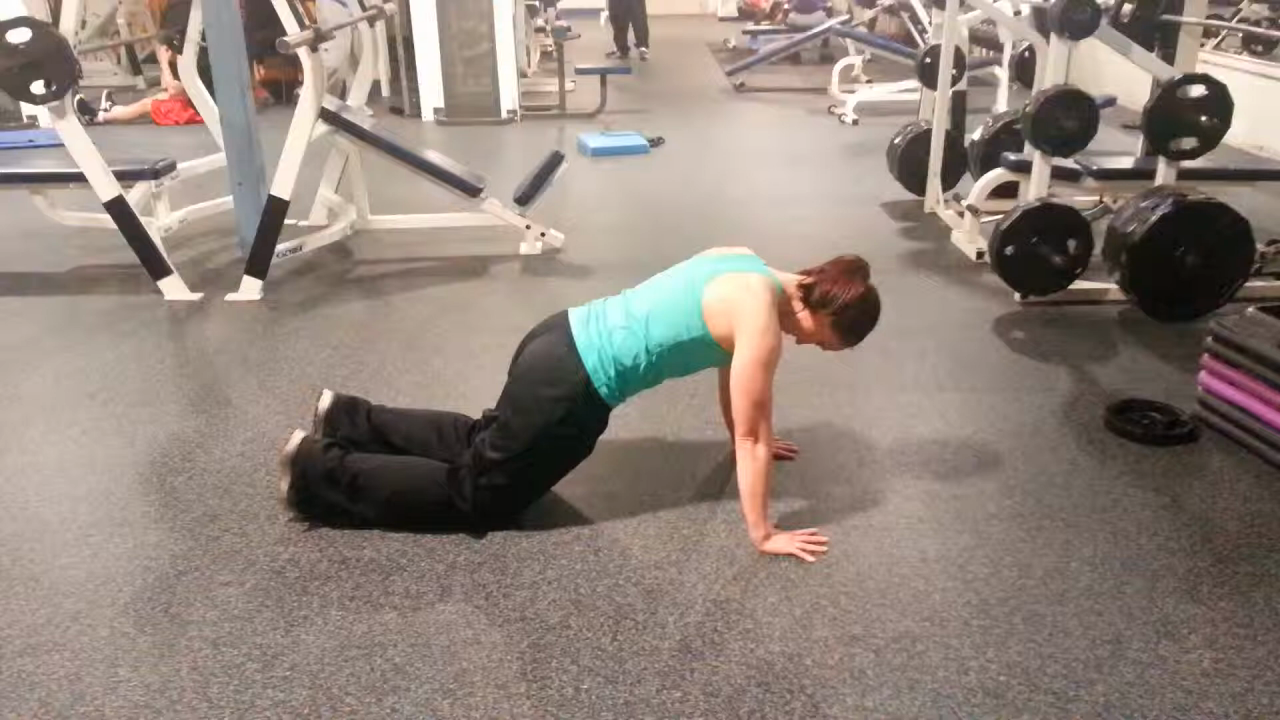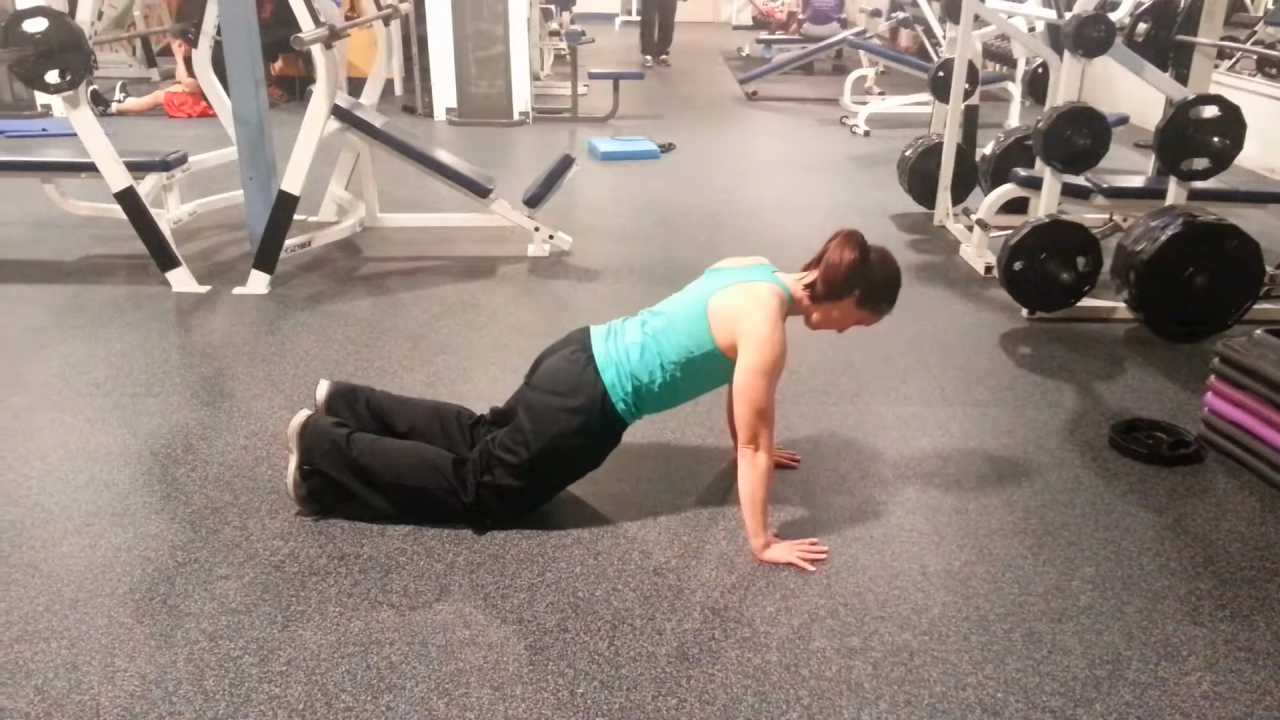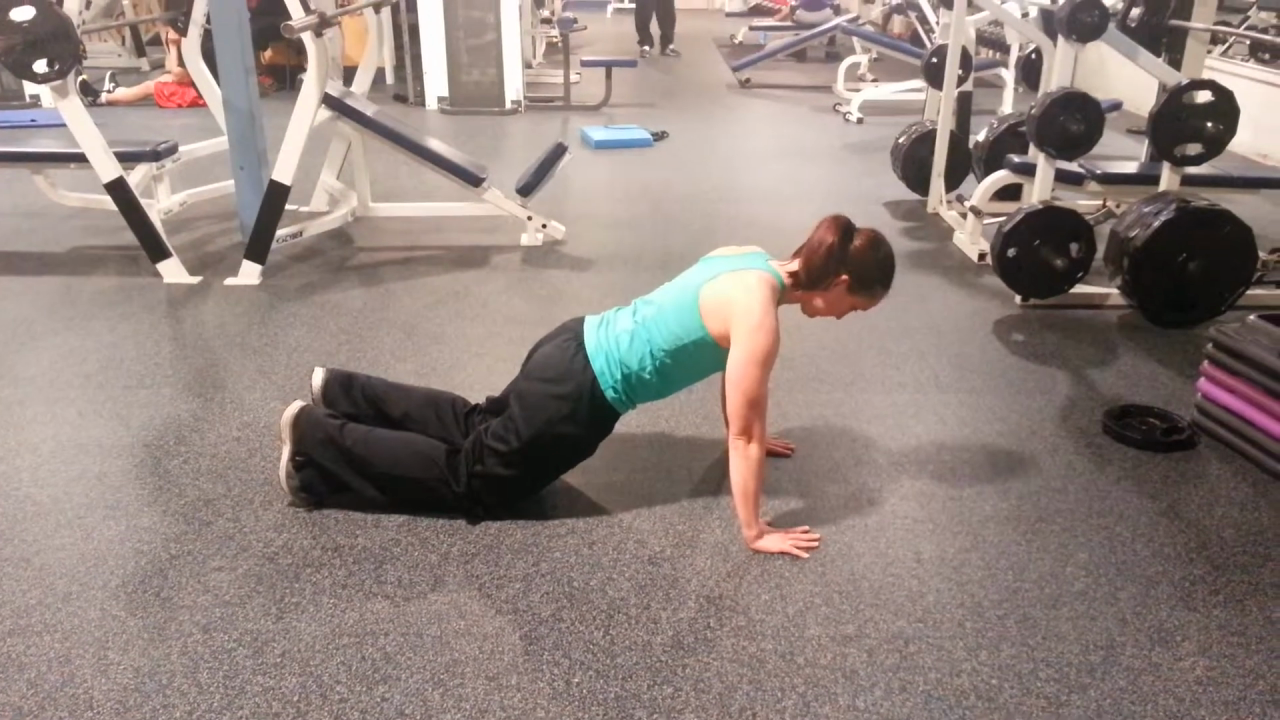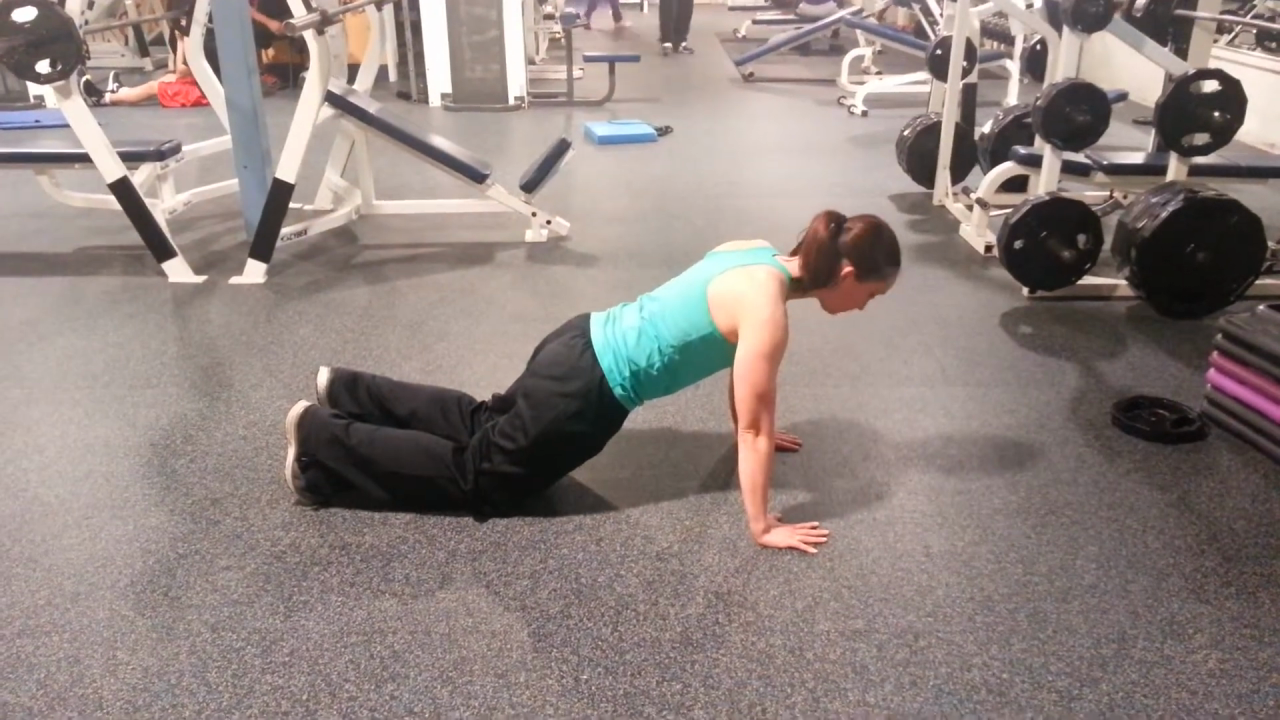
dt=1s
person 1, frame 1
left shoulder: (748, 268)
right shoulder: (761, 319)
right elbow: (751, 439)
left wrist: (750, 441)
right wrist: (762, 534)
left hip: (563, 341)
right hip: (569, 383)
left knee: (484, 444)
right knee: (477, 495)
left ankle: (347, 419)
right ankle: (315, 470)
person 1, frame 2
left shoulder: (756, 270)
right shoulder: (767, 326)
right elbow: (755, 445)
left wrist: (751, 447)
right wrist: (762, 542)
left hip: (584, 358)
right hip: (587, 403)
left knee: (484, 439)
right knee: (478, 490)
left ankle: (345, 406)
right ankle: (321, 447)
person 1, frame 3
left shoulder: (751, 259)
right shoulder: (759, 315)
right elbow: (745, 436)
left wrist: (748, 435)
right wrist: (754, 533)
left hip: (579, 350)
right hip: (579, 392)
left knee: (477, 429)
right knee: (470, 480)
left ankle: (340, 393)
right ankle: (315, 436)
person 1, frame 4
left shoulder: (760, 254)
right shoulder: (767, 310)
right elbow: (755, 428)
left wrist: (751, 430)
right wrist: (761, 526)
left hip: (586, 345)
right hip: (587, 389)
left knee: (483, 425)
right knee: (477, 476)
left ankle: (344, 391)
right ankle: (319, 438)
